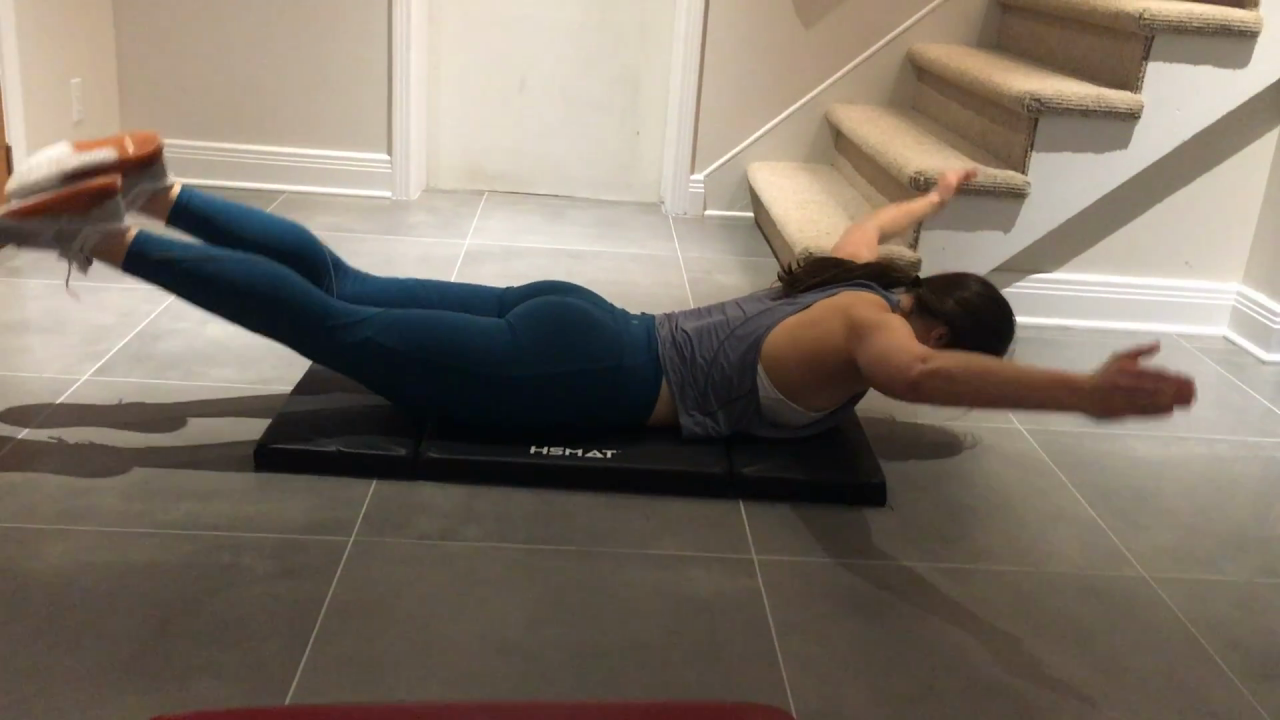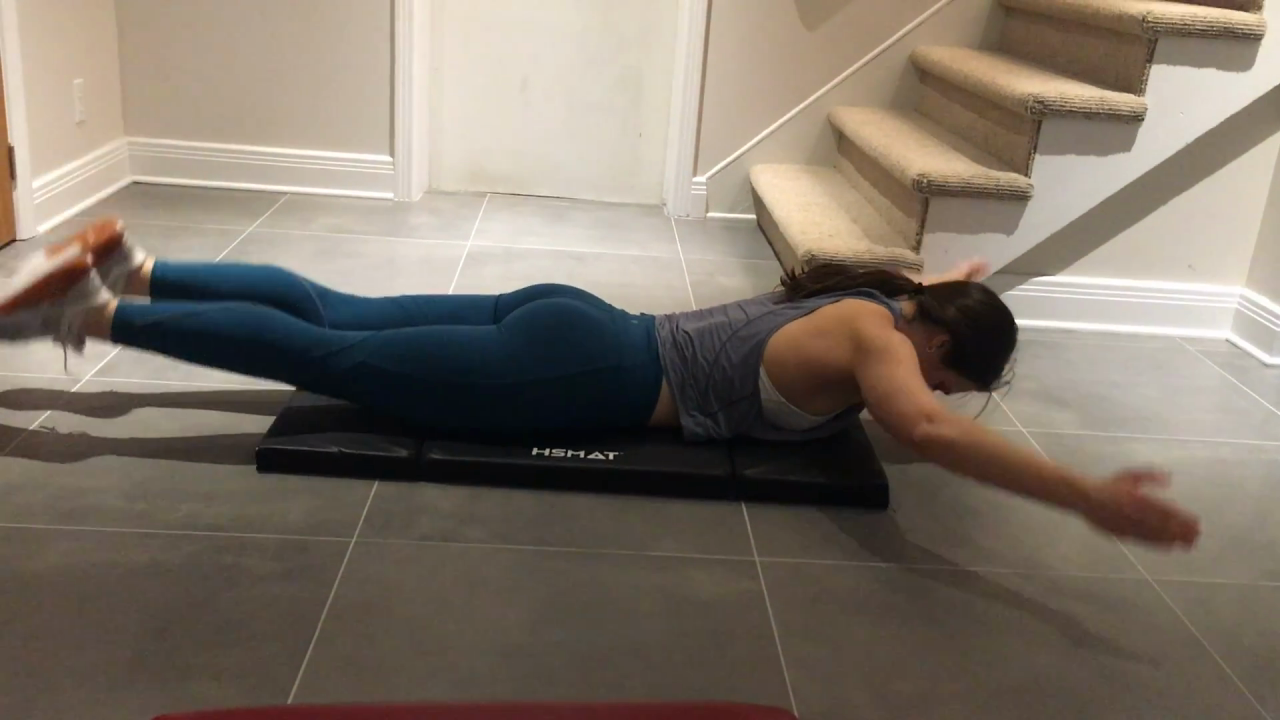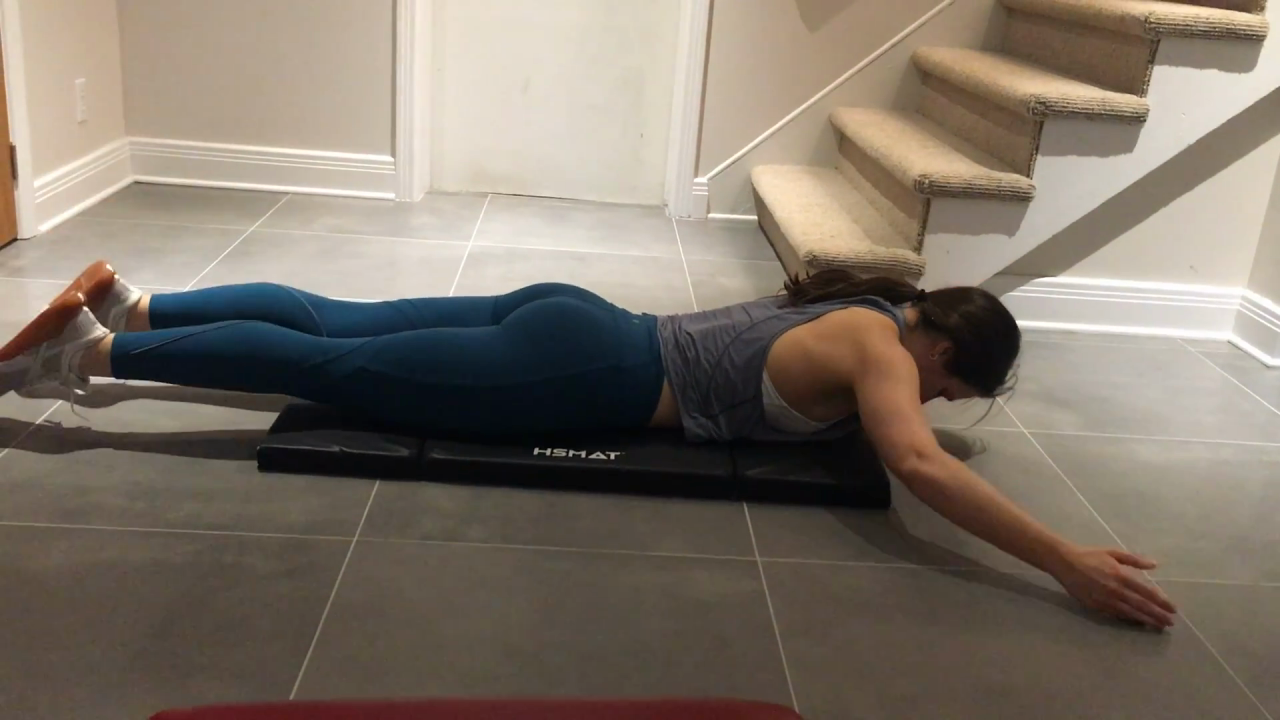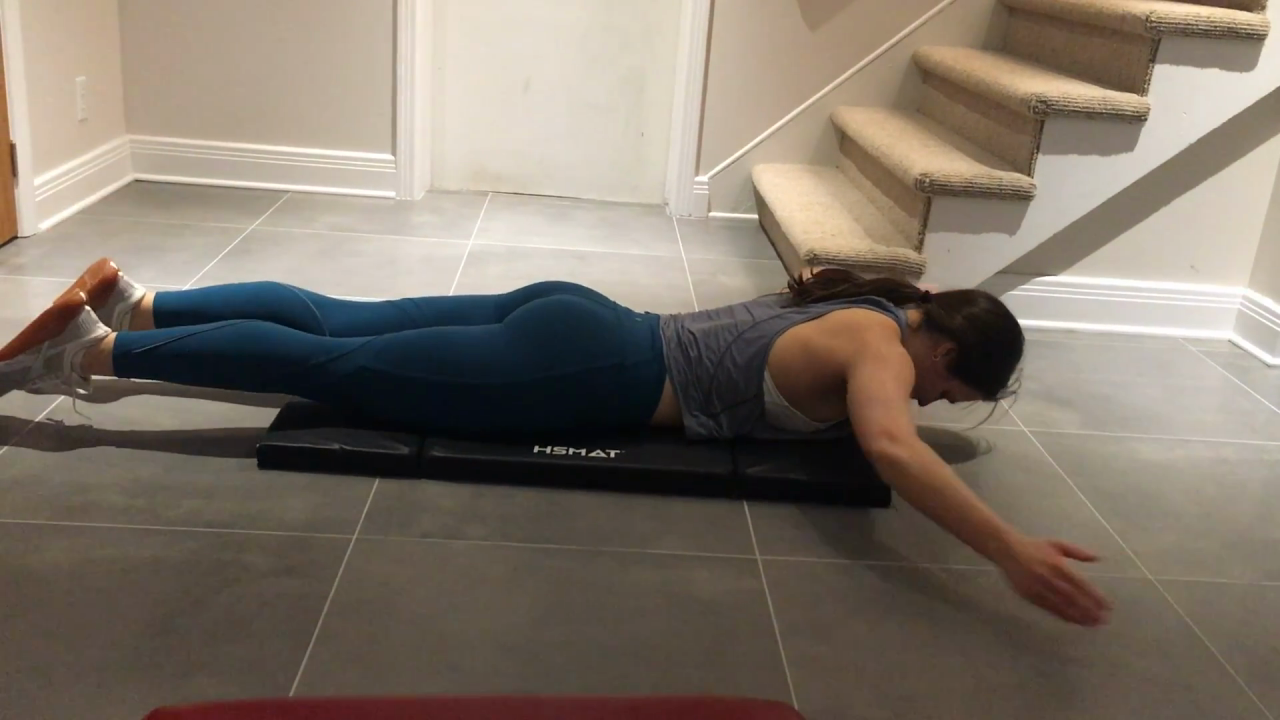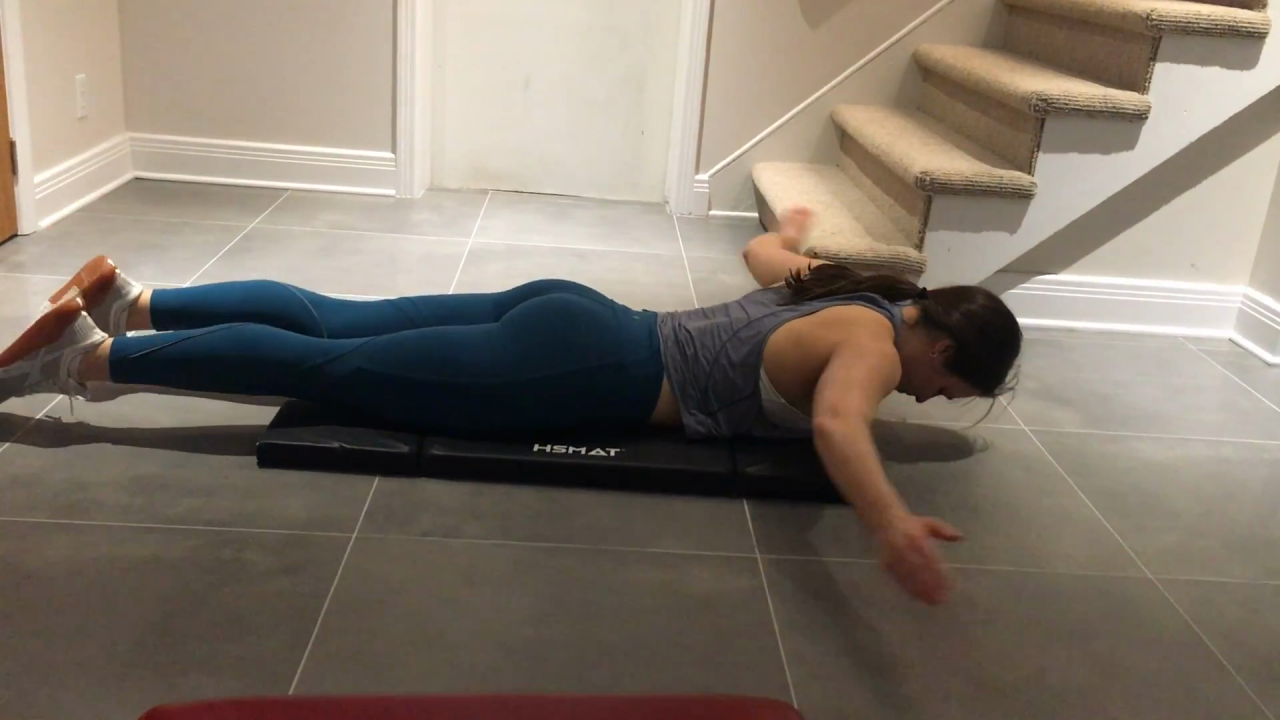
dt=0.2s
person 1, frame 1
left shoulder: (854, 287)
right shoulder: (868, 326)
left elbow: (865, 225)
right elbow: (917, 373)
left wrist: (933, 193)
right wrist: (1083, 393)
left hip: (564, 323)
right hip: (575, 379)
left knee: (335, 288)
right knee: (335, 335)
left ankle: (153, 191)
right ankle: (109, 237)
person 1, frame 2
left shoulder: (867, 297)
right shoulder: (877, 344)
right elbow: (921, 432)
left wrist: (944, 282)
right wrist: (1088, 497)
left hip: (567, 329)
right hip: (579, 381)
left knee: (337, 318)
right knee: (331, 359)
left ankle: (131, 271)
right ankle: (96, 310)
person 1, frame 3
left shoulder: (867, 308)
right shoulder: (881, 349)
right elbow: (920, 466)
left wrist: (939, 336)
right wrist: (1068, 561)
left hip: (570, 321)
right hip: (578, 374)
left knee: (338, 323)
right knee: (332, 366)
left ankle: (128, 305)
right ankle: (95, 346)
person 1, frame 4
left shoulder: (855, 303)
right shoulder: (884, 347)
right elbow: (892, 450)
right wrist: (1011, 551)
left hip: (573, 320)
right hip: (581, 373)
left knee: (337, 323)
right knee: (336, 367)
left ankle: (134, 303)
right ankle: (98, 348)
person 1, frame 5
left shoulder: (838, 292)
right shoulder: (872, 339)
left elbow: (761, 253)
right elbow: (835, 422)
left wrist: (792, 227)
right wrist: (889, 524)
left hip: (567, 316)
right hip: (578, 371)
left knee: (331, 323)
right knee: (329, 368)
left ankle: (128, 301)
right ankle: (92, 354)
